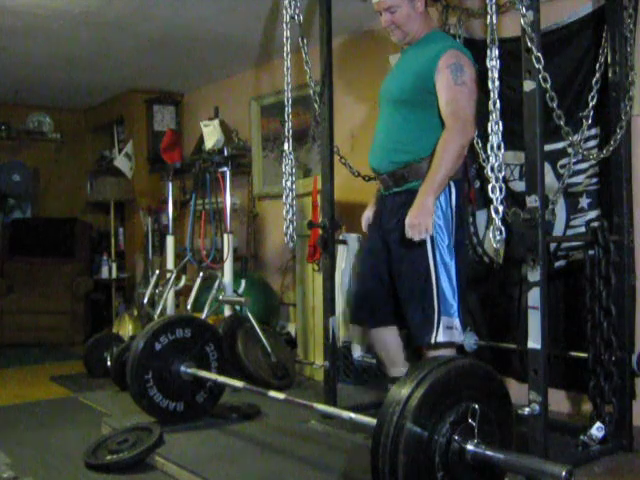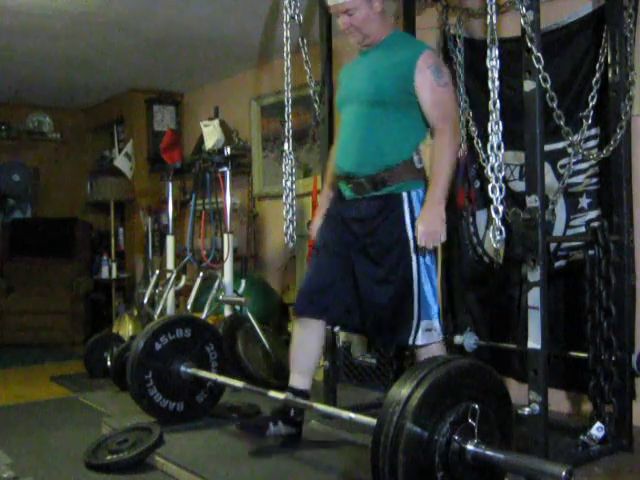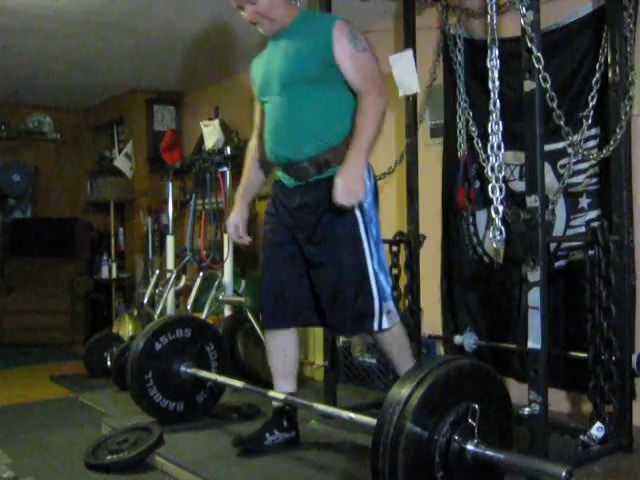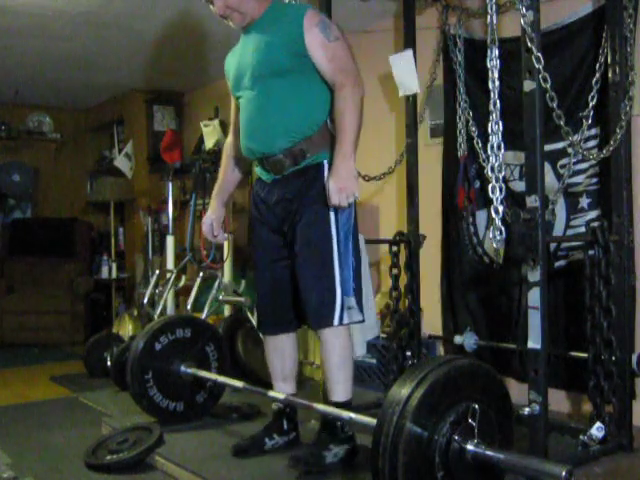
dt=0.5s
person 1, frame 1
left shoulder: (447, 57)
right shoulder: (404, 61)
left elbow: (460, 130)
left wrist: (425, 201)
left hip: (425, 198)
right hip: (391, 198)
left knee: (433, 315)
right knee: (370, 306)
person 1, frame 2
left shoulder: (418, 58)
right shoulder: (351, 70)
left elbow: (446, 132)
left wrist: (433, 206)
right wrist: (324, 204)
left hip: (396, 202)
right hip: (347, 203)
left knee: (415, 317)
right knee: (312, 304)
right ankle: (290, 412)
person 1, frame 3
right shoulder: (261, 62)
left elbow: (373, 94)
left wrist: (354, 163)
right wrist: (241, 202)
left hip: (336, 185)
right hip: (286, 194)
left knee: (367, 300)
right knee: (275, 309)
right ankle: (284, 417)
person 1, frame 4
right shoulder: (236, 57)
left elbow: (348, 84)
left wrist: (344, 159)
right wrist: (217, 201)
left hip: (316, 176)
right hip: (267, 188)
left knee: (325, 301)
right knee: (273, 308)
left ankle: (340, 427)
right ankle: (285, 420)
